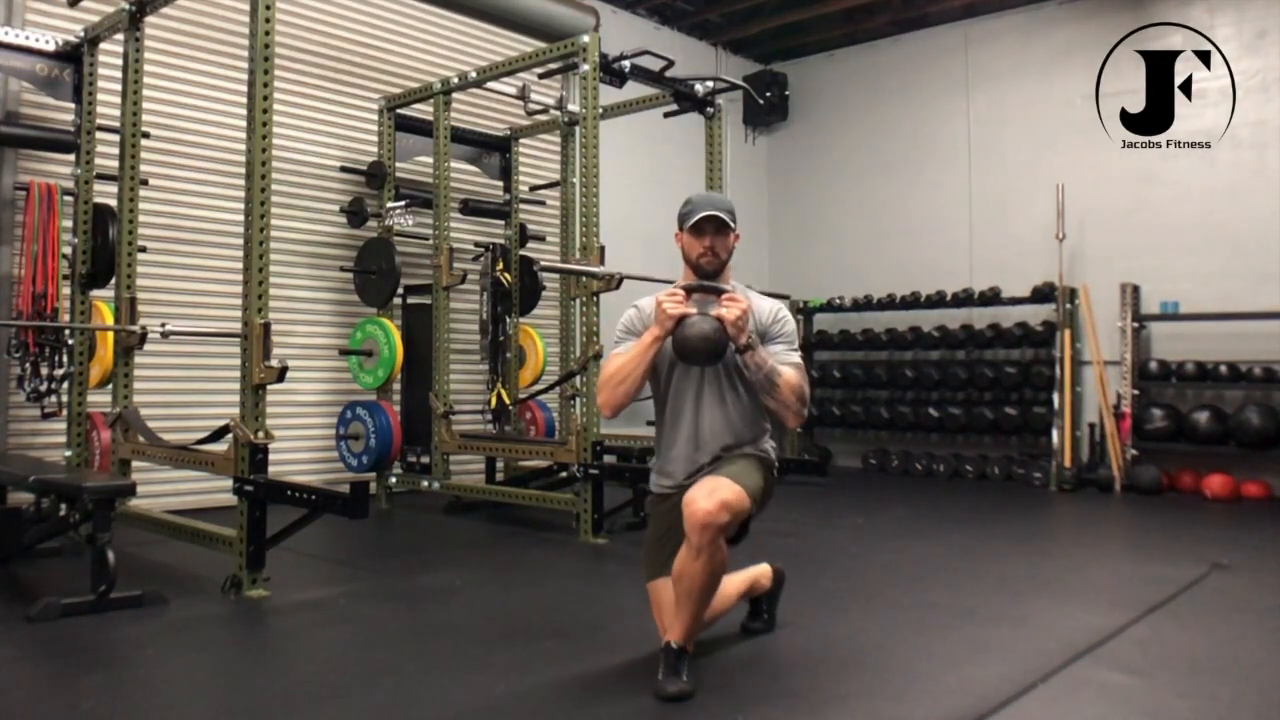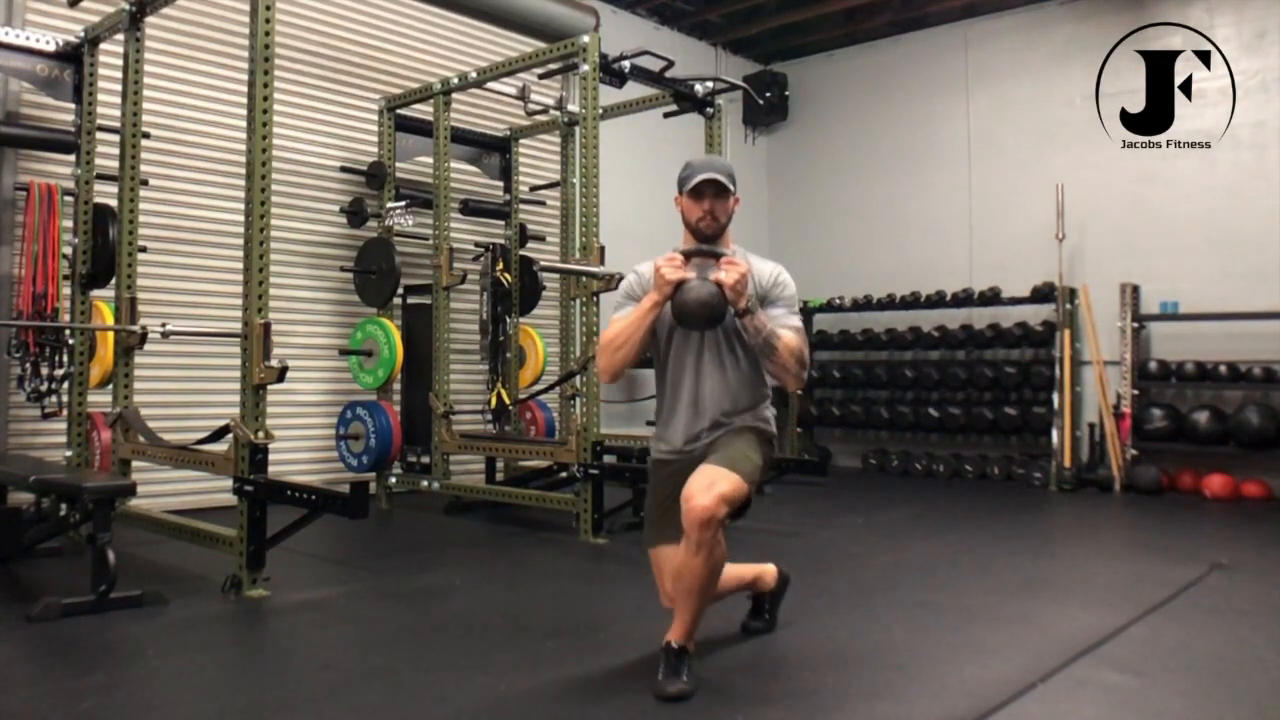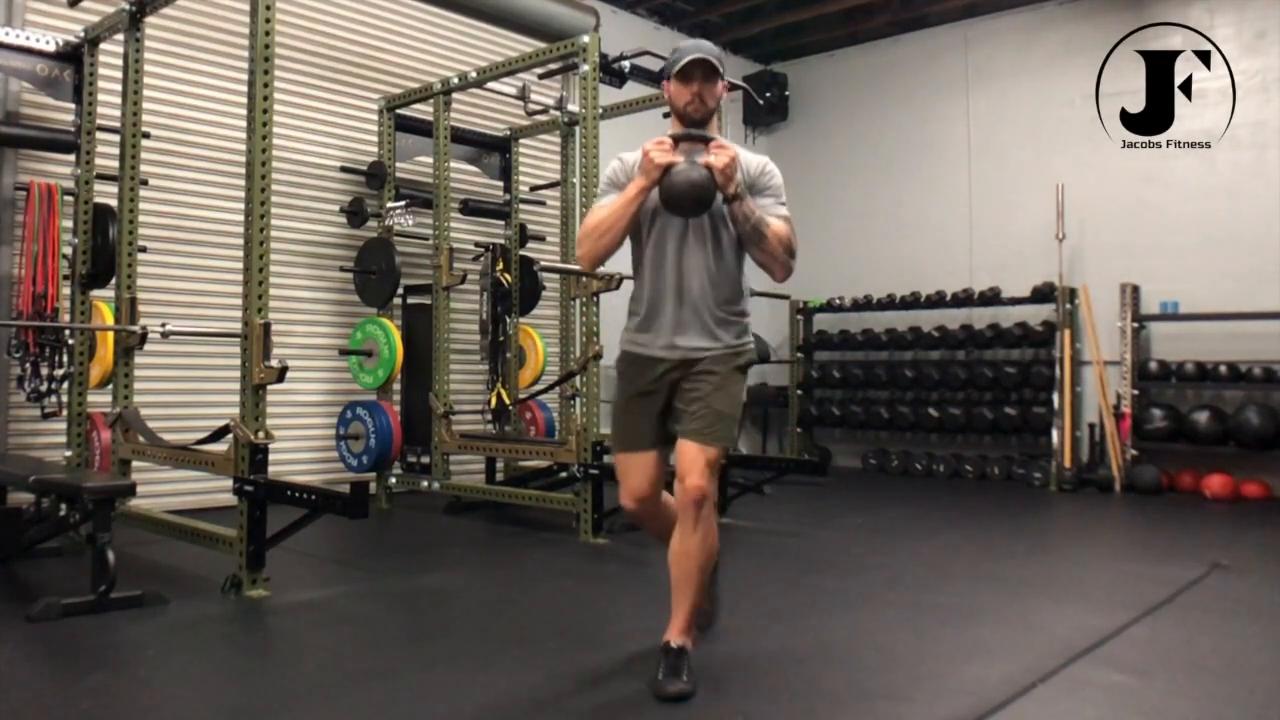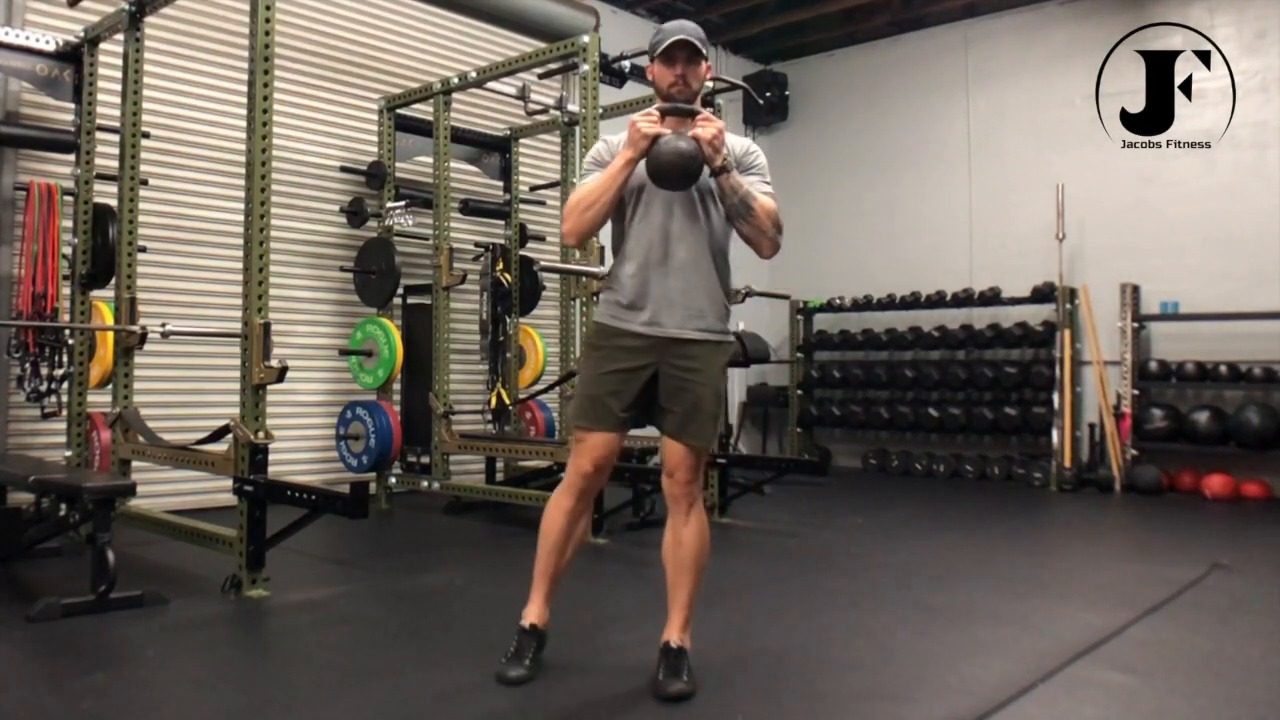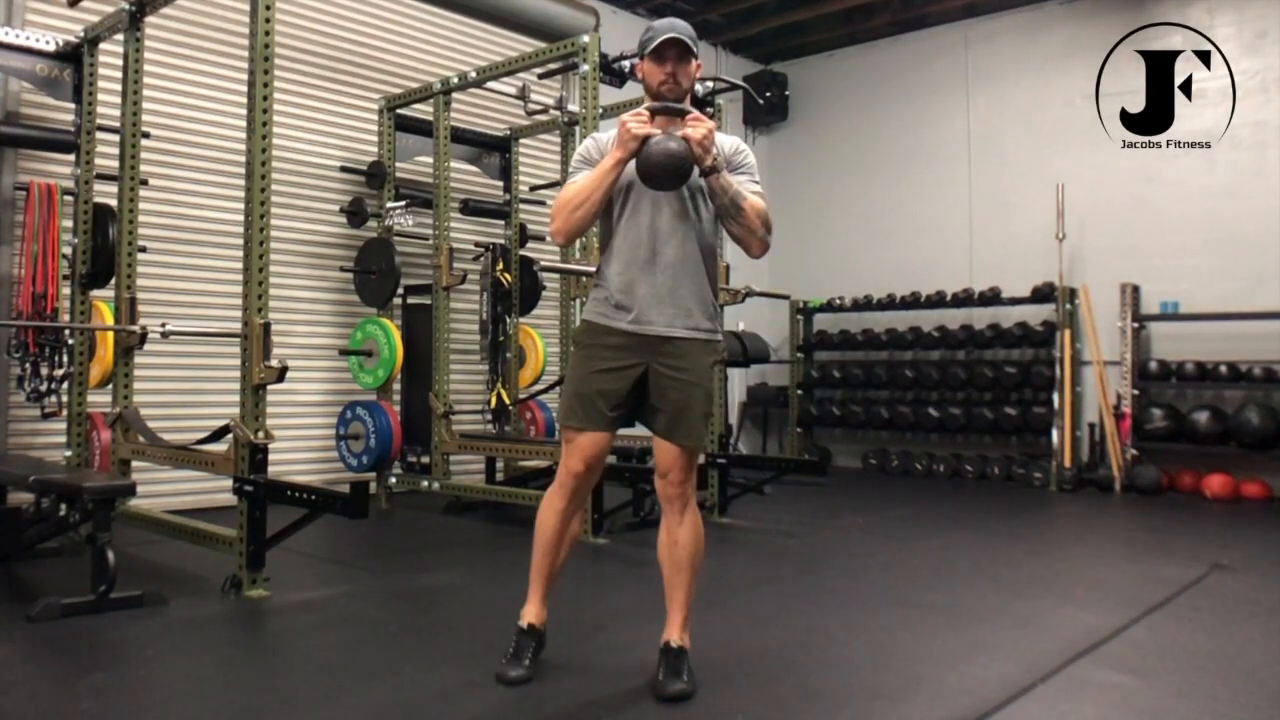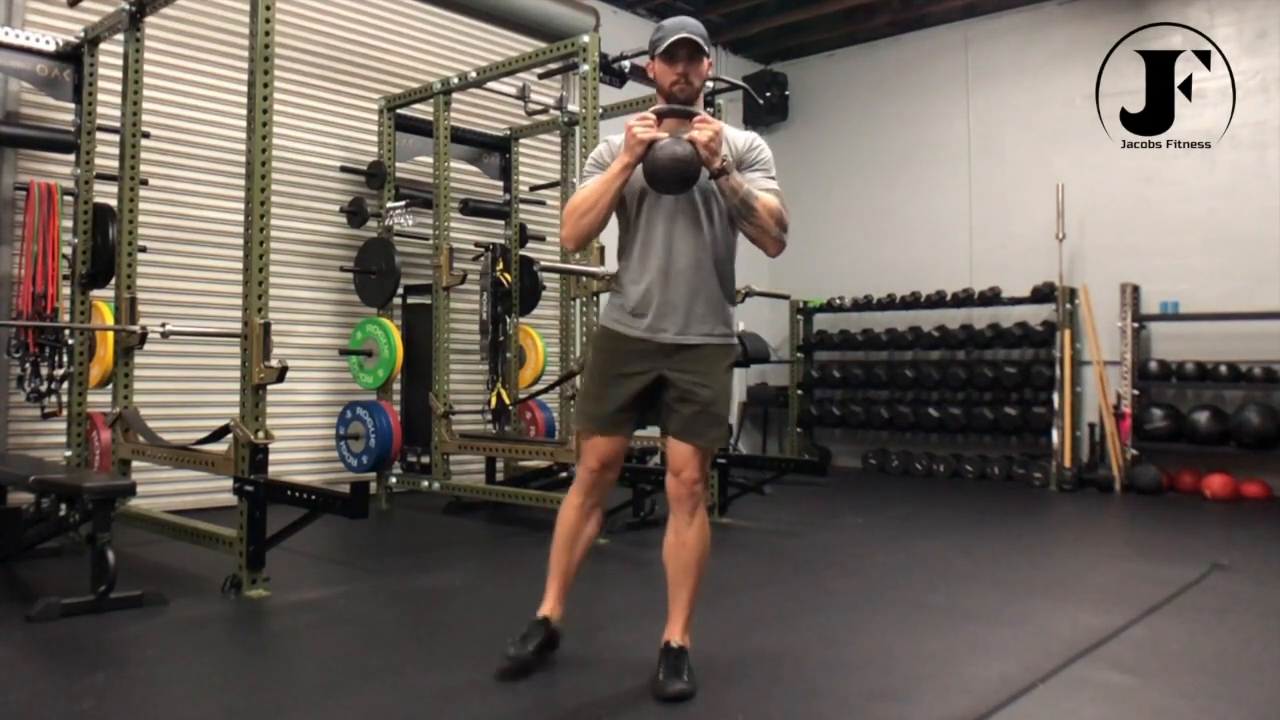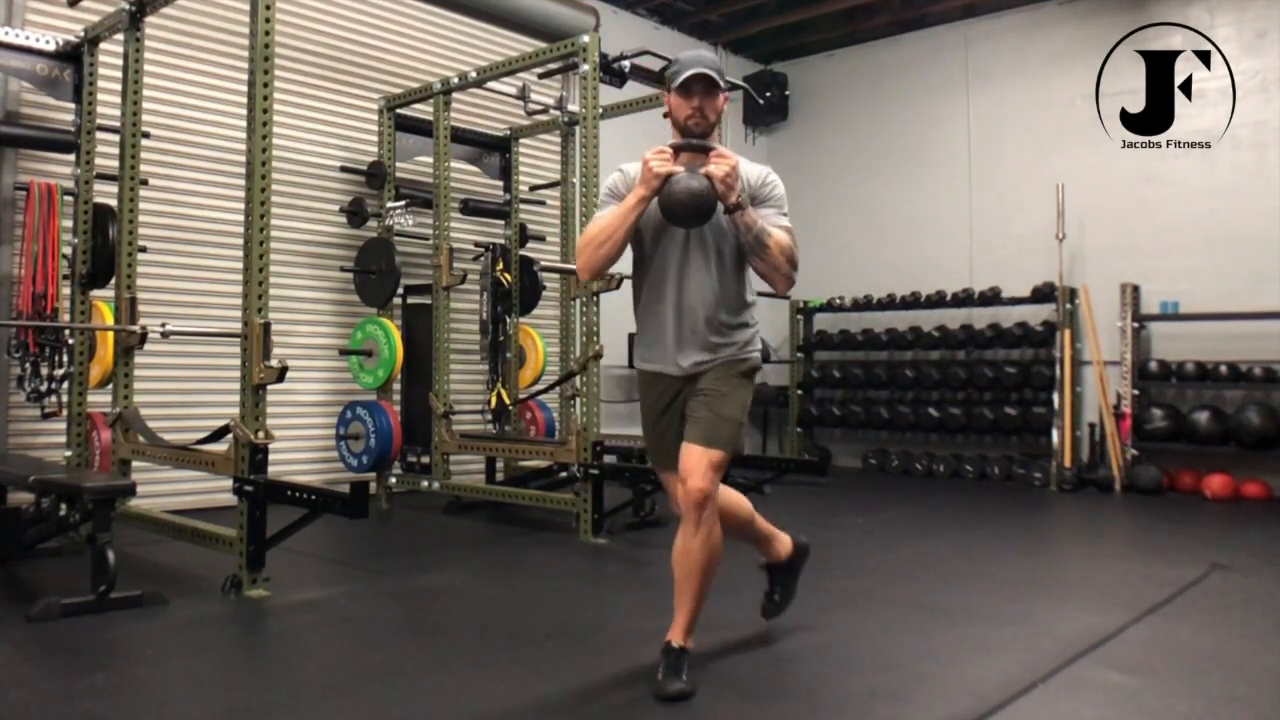
dt=0.4s
person 1, frame 1
left shoulder: (768, 314)
right shoulder: (645, 313)
left elbow: (795, 413)
right elbow: (608, 403)
left wrist: (744, 341)
right wrist: (657, 332)
left hip: (742, 461)
right hip: (671, 480)
left knee: (705, 511)
right knee: (681, 621)
left ankle: (677, 651)
right ankle: (762, 579)
person 1, frame 2
left shoulder: (768, 278)
right shoulder: (644, 279)
left elbow: (795, 377)
right elbow: (607, 369)
left wrist: (744, 306)
right wrist: (657, 296)
left hip: (741, 432)
right hip: (673, 445)
left knee: (701, 508)
right knee: (680, 593)
left ankle: (677, 648)
right ankle: (766, 578)
person 1, frame 3
left shoulder: (754, 169)
right shoulder: (629, 165)
left elbow: (782, 265)
right elbow: (587, 255)
left wrist: (733, 191)
right wrist: (643, 183)
left hip: (716, 354)
right hip: (644, 350)
left knee: (694, 490)
right knee: (637, 497)
left ankle: (677, 642)
right ankle: (700, 570)
person 1, frame 4
left shoulder: (739, 150)
right shoulder: (616, 145)
left elbow: (768, 242)
right elbow: (574, 230)
left wrist: (719, 165)
right wrist: (631, 154)
left hip: (697, 339)
right hip: (619, 329)
left knee: (683, 488)
right knee: (584, 472)
left ankle: (675, 642)
right ankle: (534, 621)
person 1, frame 5
left shoulder: (729, 149)
right shoulder: (603, 143)
left elbow: (758, 241)
right elbow: (562, 229)
left wrist: (709, 164)
right wrist: (620, 154)
left hip: (687, 338)
right hip: (608, 330)
left knee: (676, 487)
right knee: (576, 471)
left ankle: (676, 641)
right ankle: (532, 620)
person 1, frame 6
left shoulder: (744, 146)
right shoulder: (616, 146)
left elbow: (774, 238)
right elbow: (573, 236)
left wrist: (719, 166)
right wrist: (627, 160)
left hip: (701, 343)
right hip: (625, 335)
left knee: (687, 488)
right knee: (593, 474)
left ankle: (676, 642)
right ankle: (548, 617)
person 1, frame 7
left shoulder: (756, 180)
right shoulder: (629, 178)
left elbow: (785, 276)
right elbow: (588, 265)
left wrist: (733, 201)
right wrist: (643, 192)
left hip: (723, 359)
right hip: (658, 363)
left knee: (697, 489)
right knee: (691, 497)
left ankle: (678, 642)
right ankle: (782, 549)
